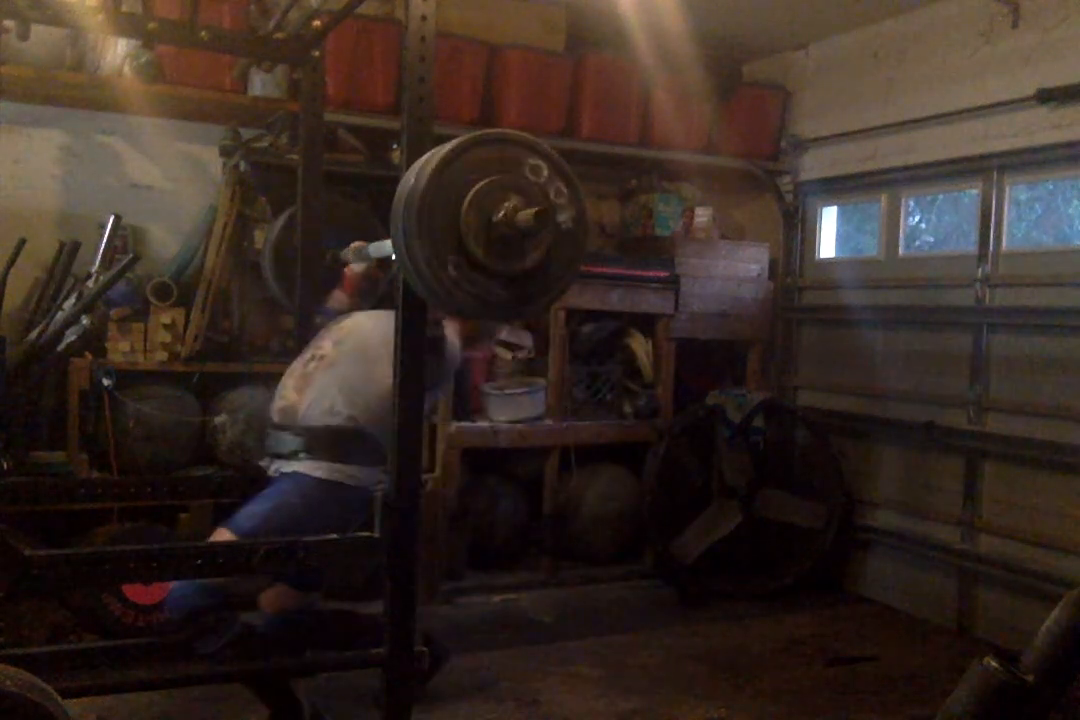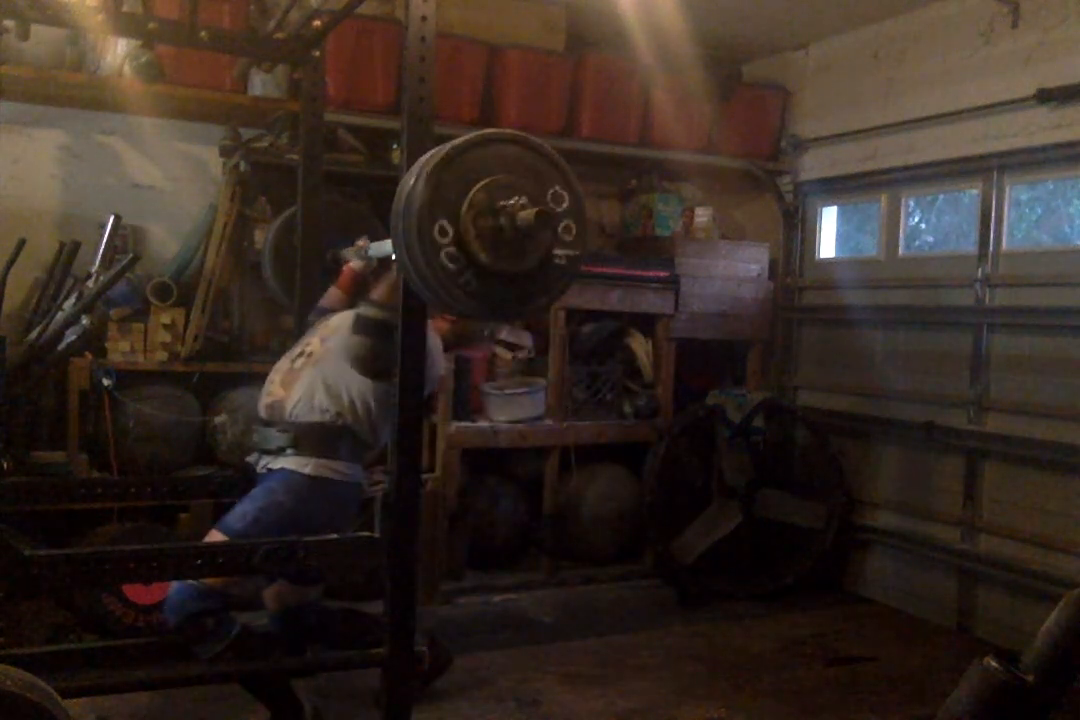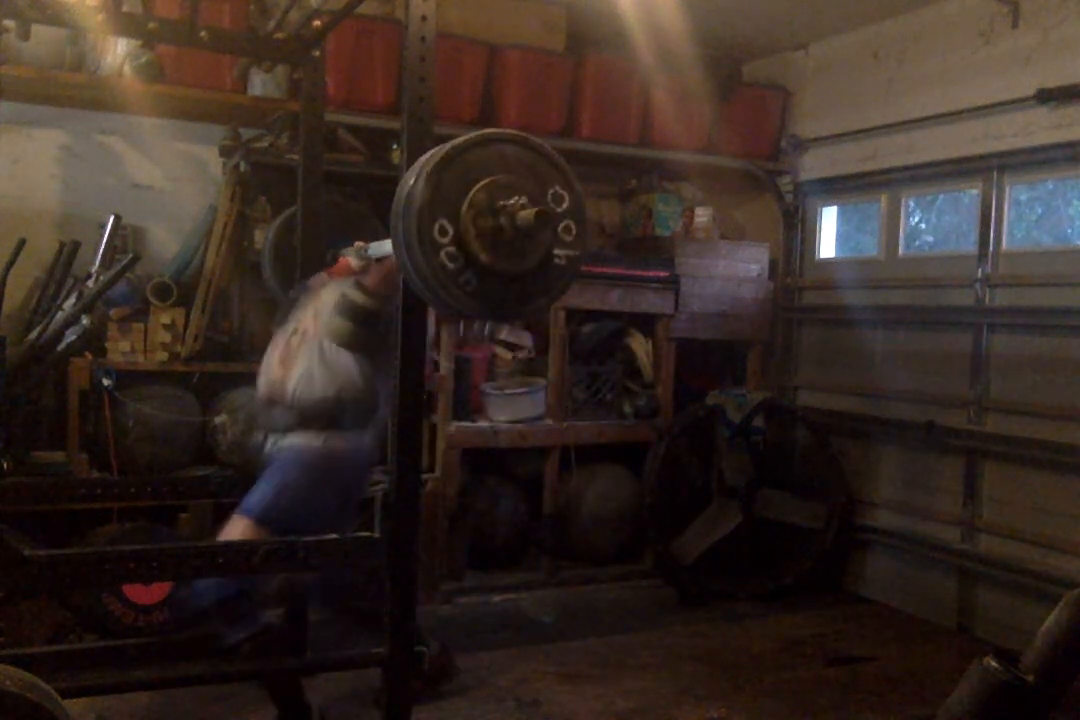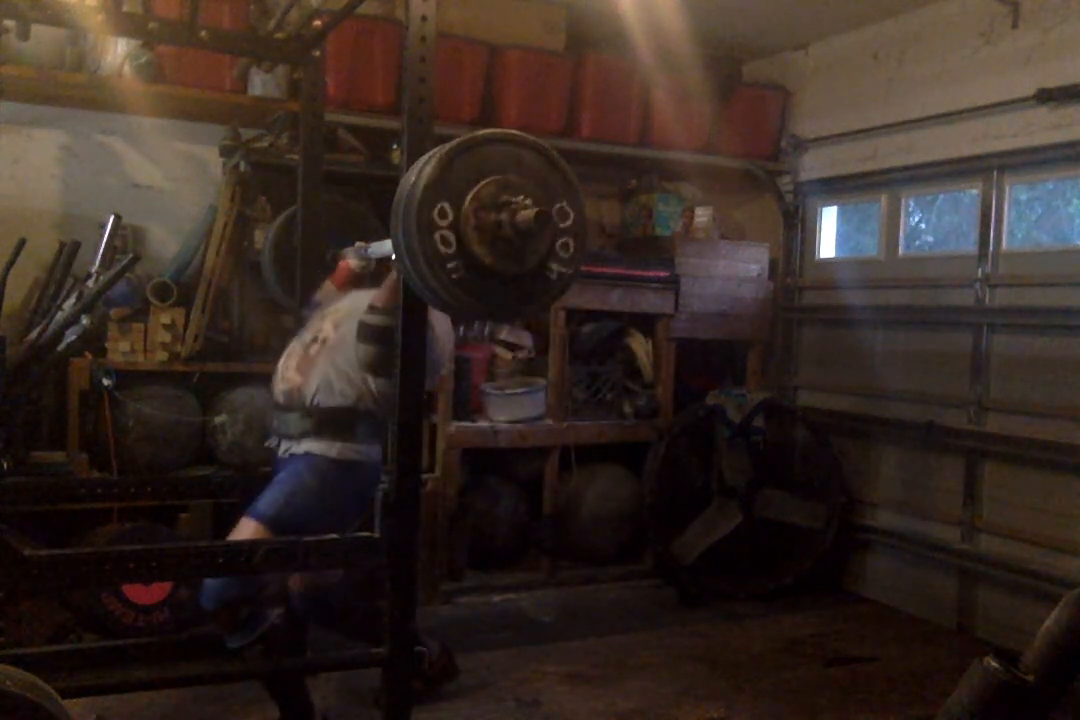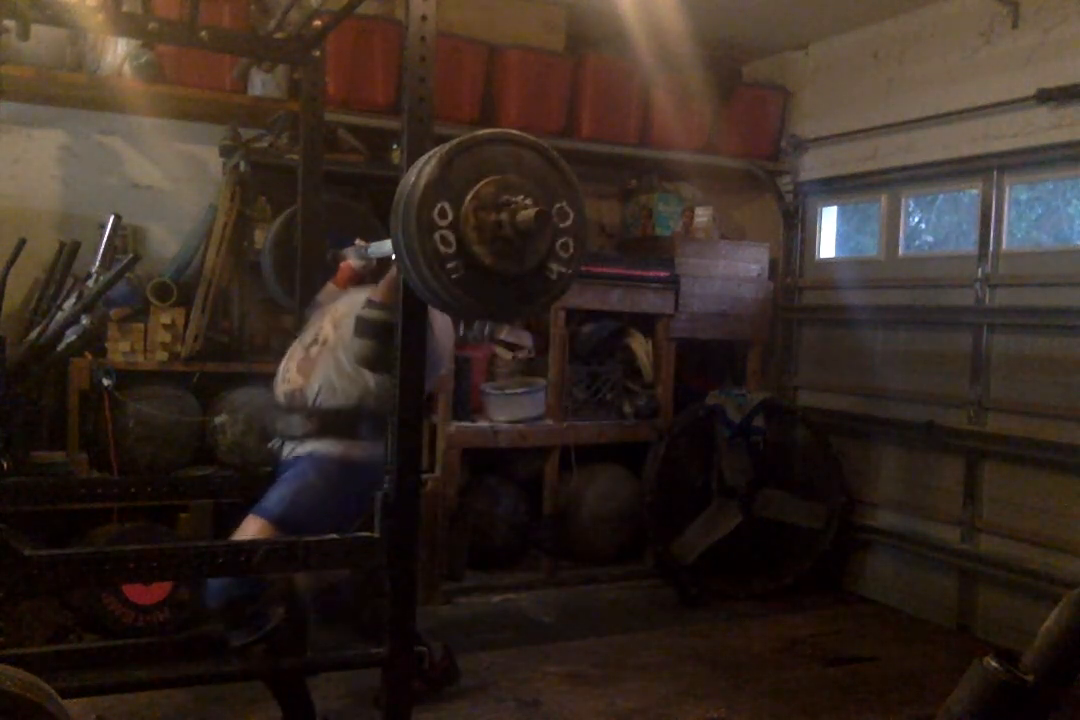
dt=0.5s
person 1, frame 1
left shoulder: (436, 341)
right shoulder: (381, 318)
right elbow: (330, 332)
right wrist: (356, 279)
left hip: (323, 484)
right hip: (304, 475)
left knee: (189, 601)
right knee: (283, 618)
person 1, frame 2
left shoulder: (418, 342)
right shoulder: (397, 327)
left elbow: (366, 350)
right elbow: (322, 329)
left wrist: (405, 270)
right wrist: (352, 272)
left hip: (309, 477)
right hip: (297, 474)
left knee: (188, 604)
right knee: (294, 619)
right ankle: (415, 652)
person 1, frame 3
left shoulder: (404, 303)
right shoulder: (373, 286)
left elbow: (349, 326)
right elbow: (310, 303)
left wrist: (396, 261)
right wrist: (348, 266)
left hip: (321, 451)
right hip: (299, 446)
left knee: (221, 585)
right ankle: (424, 655)
person 1, frame 4
left shoulder: (427, 320)
right shoulder: (371, 298)
left elbow: (376, 353)
right elbow: (319, 323)
left wrist: (405, 272)
right wrist: (348, 270)
left hip: (332, 459)
right hip: (307, 453)
left knee: (226, 589)
right knee: (316, 598)
right ankle: (426, 657)
person 1, frame 5
left shoulder: (426, 318)
right shoulder: (371, 295)
left elbow: (371, 348)
right elbow: (320, 321)
left wrist: (403, 269)
right wrist: (349, 270)
left hip: (336, 459)
right hip: (308, 454)
left knee: (230, 586)
right ankle: (426, 658)
